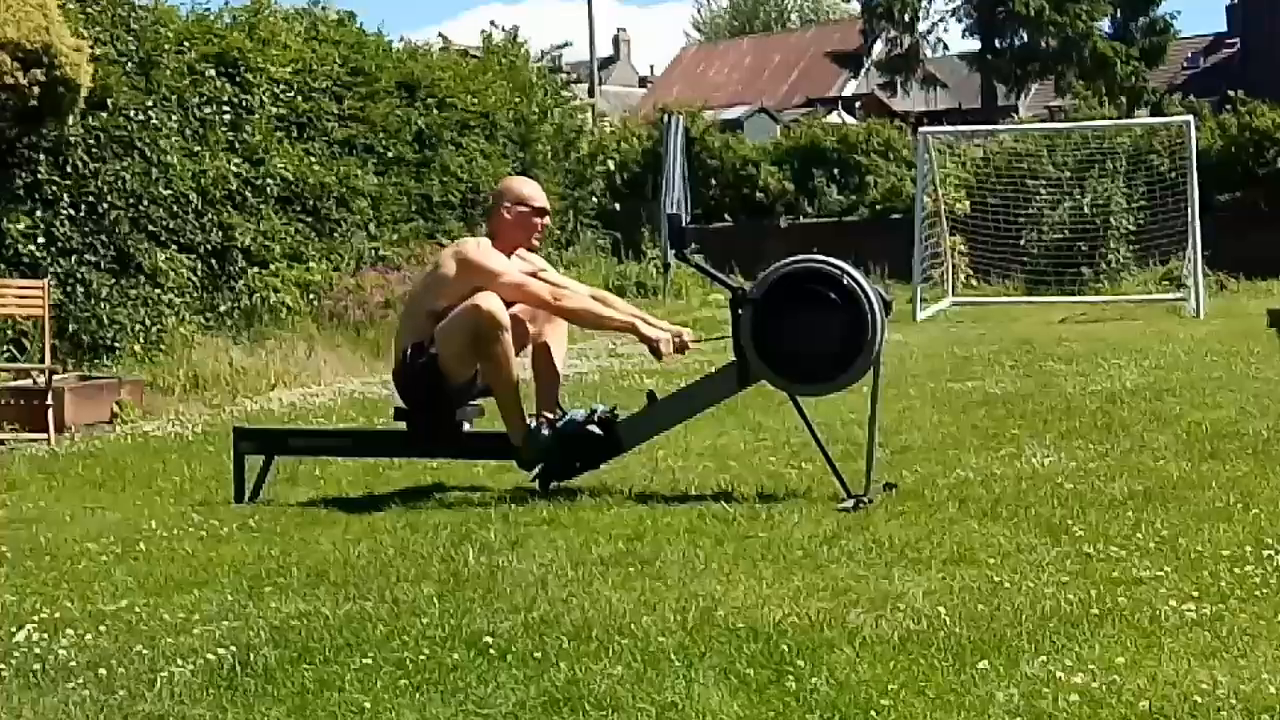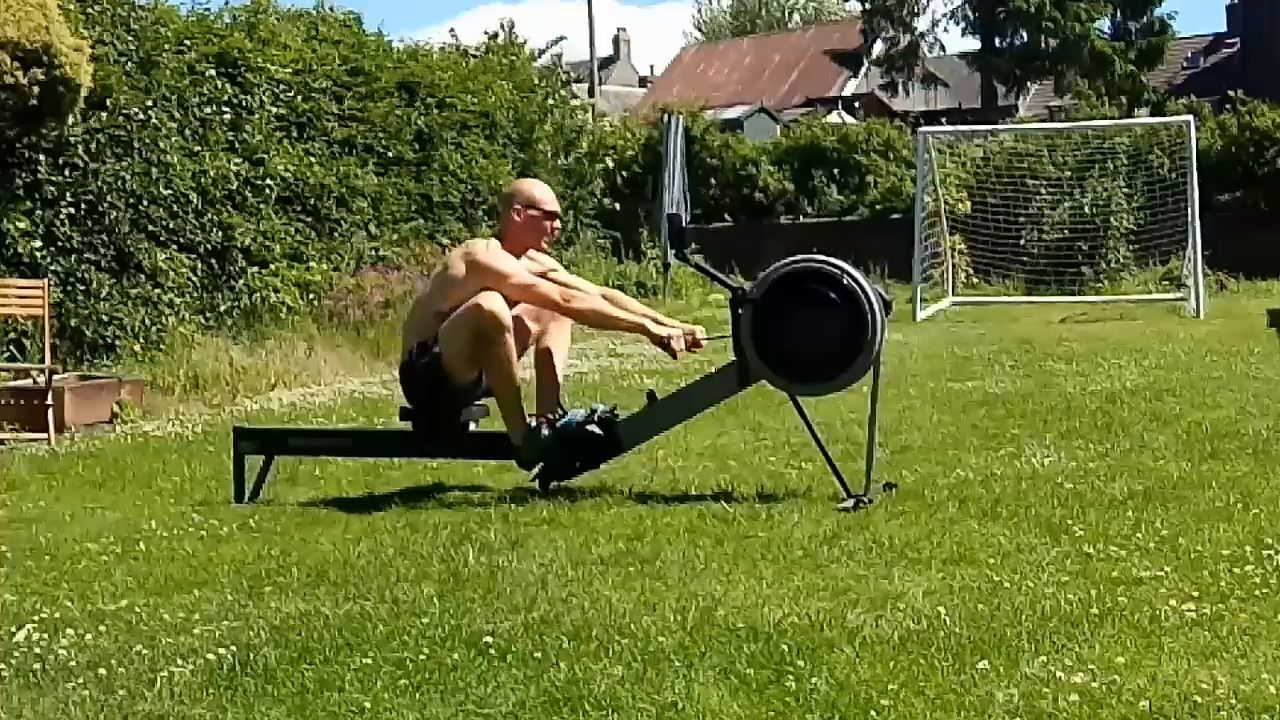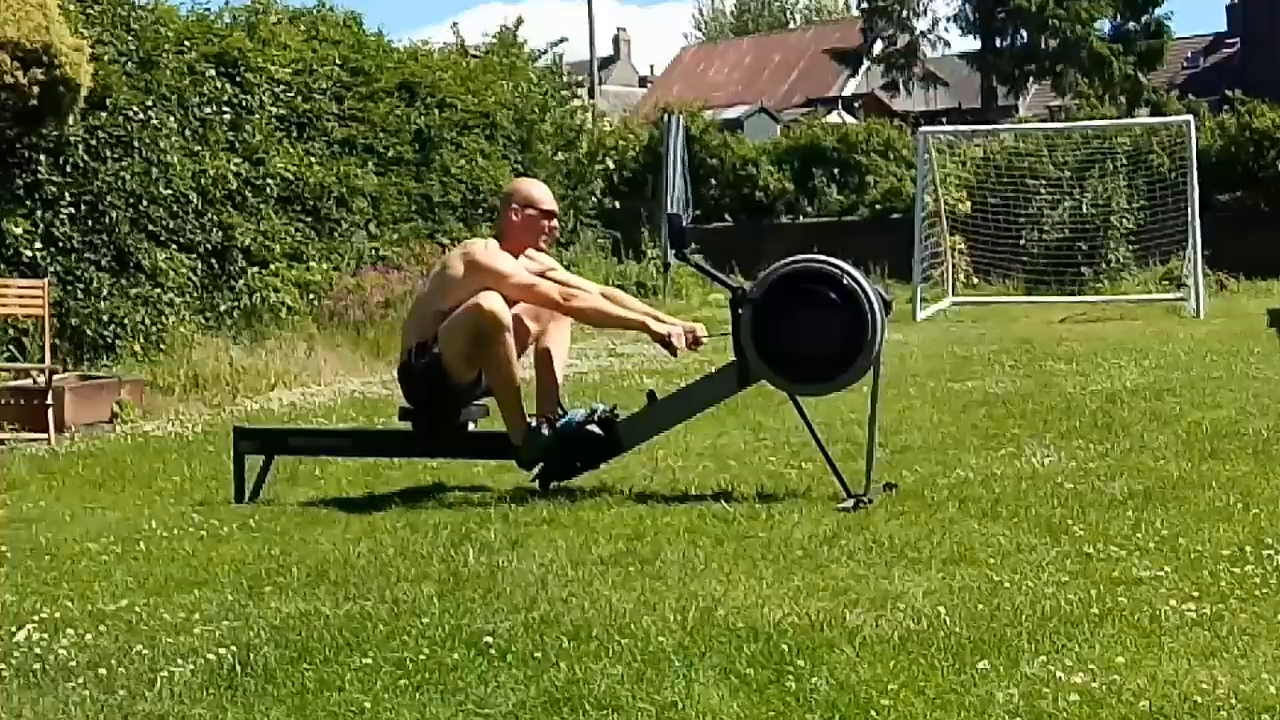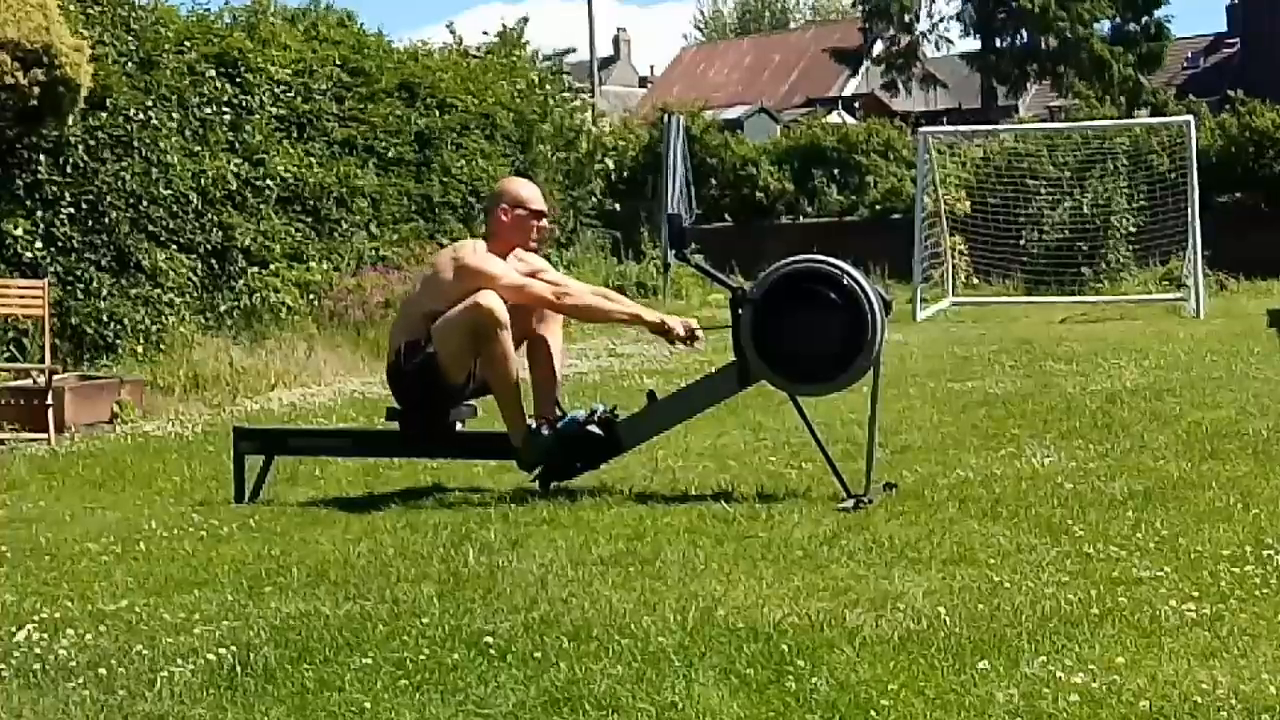
dt=0.3s
person 1, frame 1
left shoulder: (523, 261)
right shoulder: (473, 256)
left elbow: (591, 295)
right elbow: (558, 299)
left wrist: (659, 326)
right wrist: (636, 328)
left hip: (460, 375)
right hip: (422, 378)
left knee: (547, 312)
right knee: (487, 305)
left ankle: (545, 422)
right ankle: (523, 439)
person 1, frame 2
left shoulder: (533, 261)
right shoulder: (482, 257)
left elbow: (601, 295)
right elbow: (568, 301)
left wrist: (672, 325)
right wrist: (647, 329)
left hip: (466, 375)
right hip: (427, 378)
left knee: (553, 310)
right knee: (489, 306)
left ankle: (546, 423)
right ankle: (523, 440)
person 1, frame 3
left shoulder: (530, 260)
right shoulder: (481, 257)
left elbow: (600, 293)
right elbow: (568, 299)
left wrist: (673, 323)
right wrist: (648, 326)
left hip: (466, 375)
right hip: (426, 378)
left knee: (552, 311)
right knee: (489, 305)
left ankle: (546, 423)
right ankle: (524, 439)
person 1, frame 4
left shoulder: (521, 261)
right shoulder: (471, 260)
left elbow: (590, 293)
right elbow: (561, 297)
left wrist: (664, 317)
right wrist: (643, 318)
left hip: (454, 374)
right hip: (415, 377)
left knee: (544, 310)
right knee: (486, 305)
left ankle: (545, 424)
right ankle: (523, 441)
